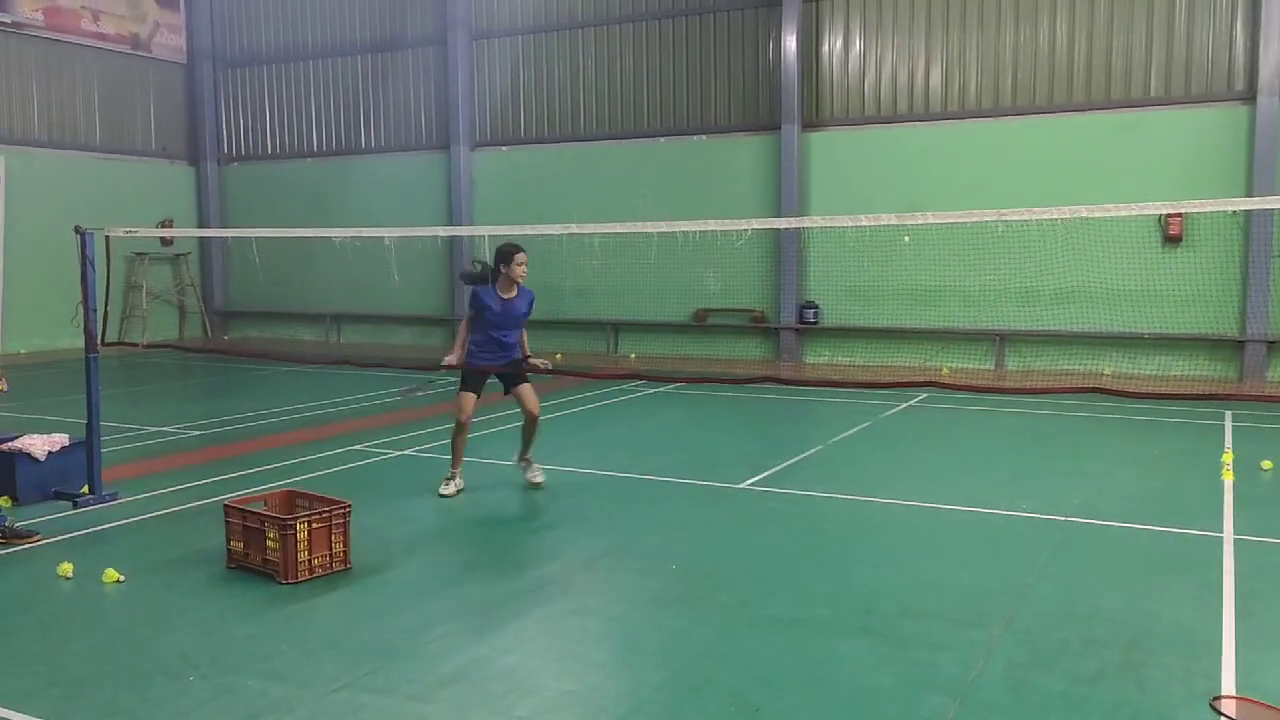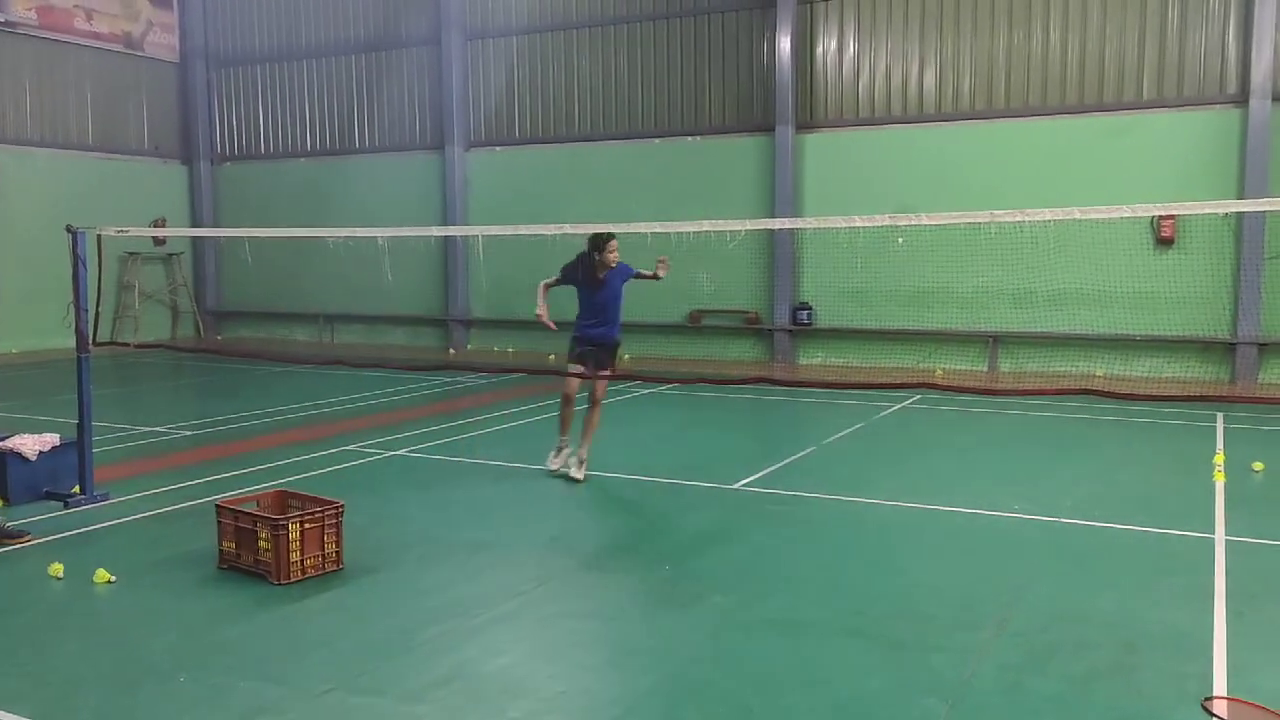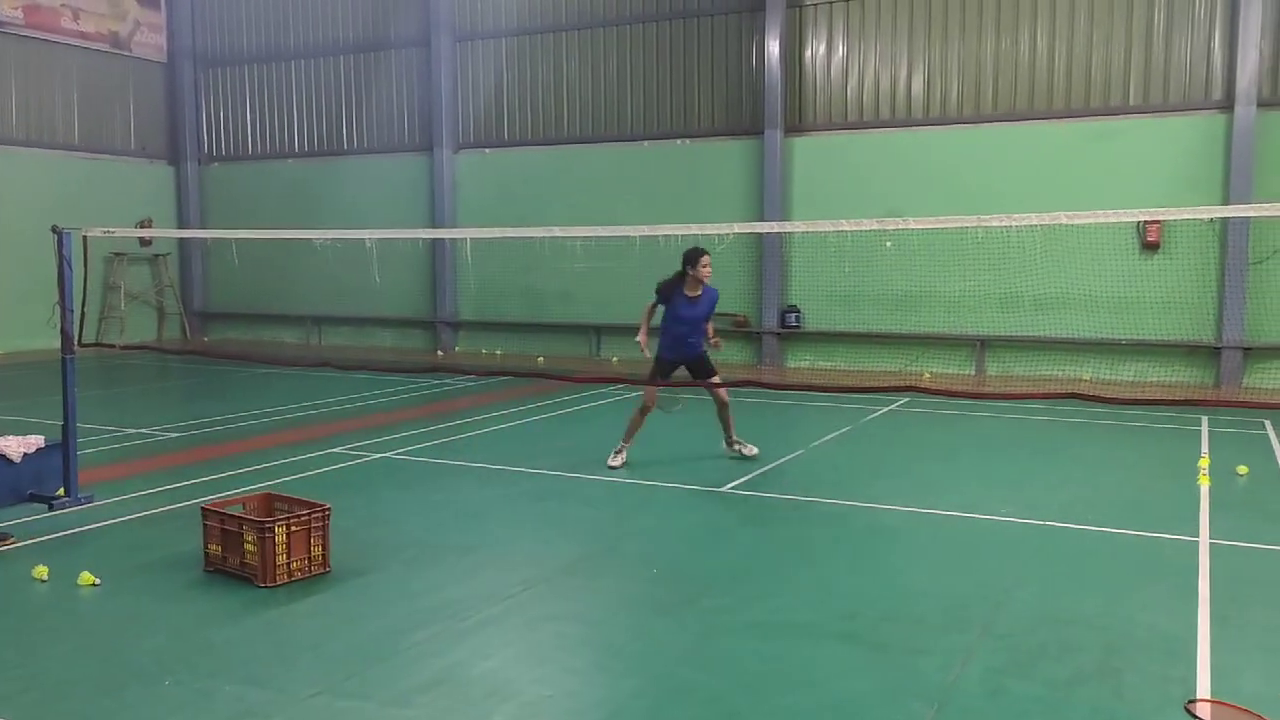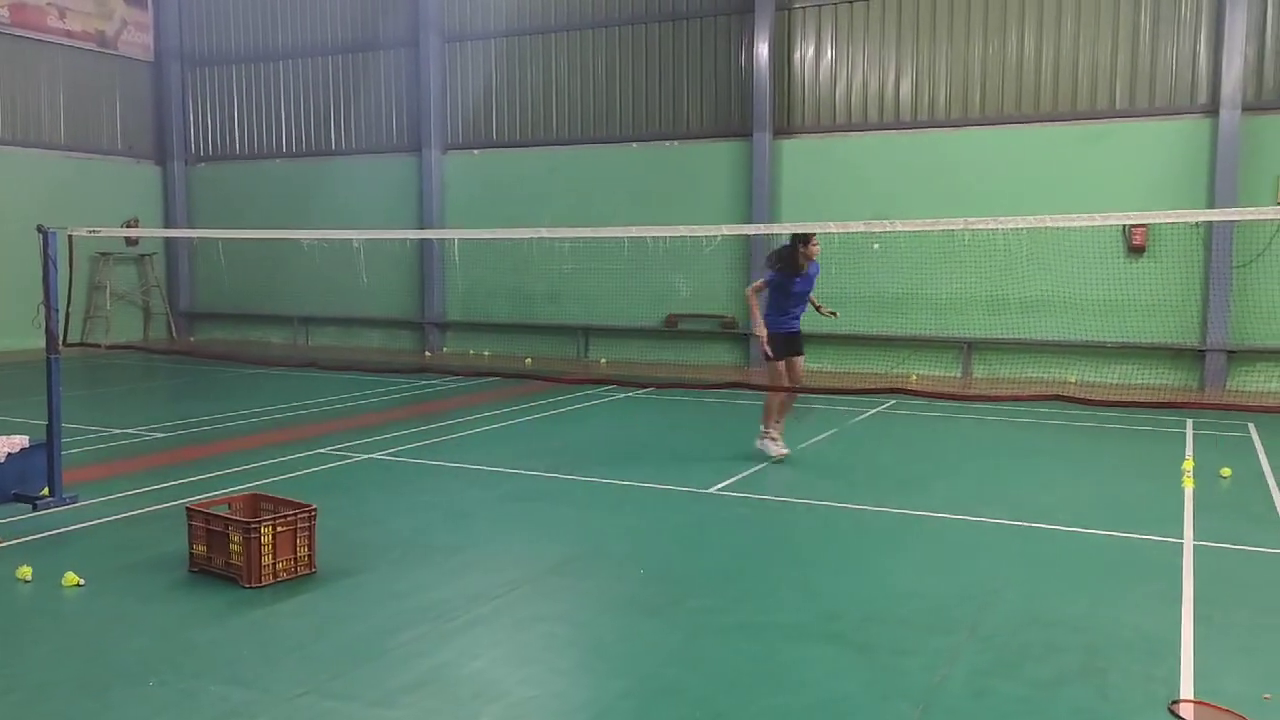
dt=0.3s
person 1, frame 1
left shoulder: (527, 297)
right shoulder: (481, 293)
right elbow: (468, 321)
left wrist: (528, 358)
right wrist: (456, 352)
left hip: (511, 361)
right hip: (478, 360)
left knee: (533, 412)
right knee: (462, 419)
left ankle: (525, 459)
right ankle: (455, 474)
person 1, frame 2
left shoulder: (620, 270)
right shoulder: (579, 274)
left elbow: (638, 274)
right elbow: (544, 285)
left wrist: (657, 275)
right wrist: (541, 307)
left hip: (609, 339)
right hip: (582, 336)
left knee: (596, 398)
right knee: (568, 393)
left ankle: (580, 456)
right ankle: (562, 445)
person 1, frame 3
left shoulder: (711, 295)
right shoulder: (670, 292)
right elbow: (652, 306)
left wrist: (711, 338)
right wrist: (643, 332)
left hip: (696, 354)
right hip: (667, 354)
left knee: (723, 400)
right knee: (646, 404)
left ankle: (731, 441)
right ankle: (622, 448)
person 1, frame 4
left shoulder: (812, 268)
right shoulder: (783, 273)
right elbow: (751, 291)
left wrist: (819, 308)
right wrist: (758, 324)
left hip: (792, 328)
right hip: (775, 329)
left knee: (797, 383)
right knee: (779, 385)
left ankle: (773, 430)
right ankle: (766, 437)
